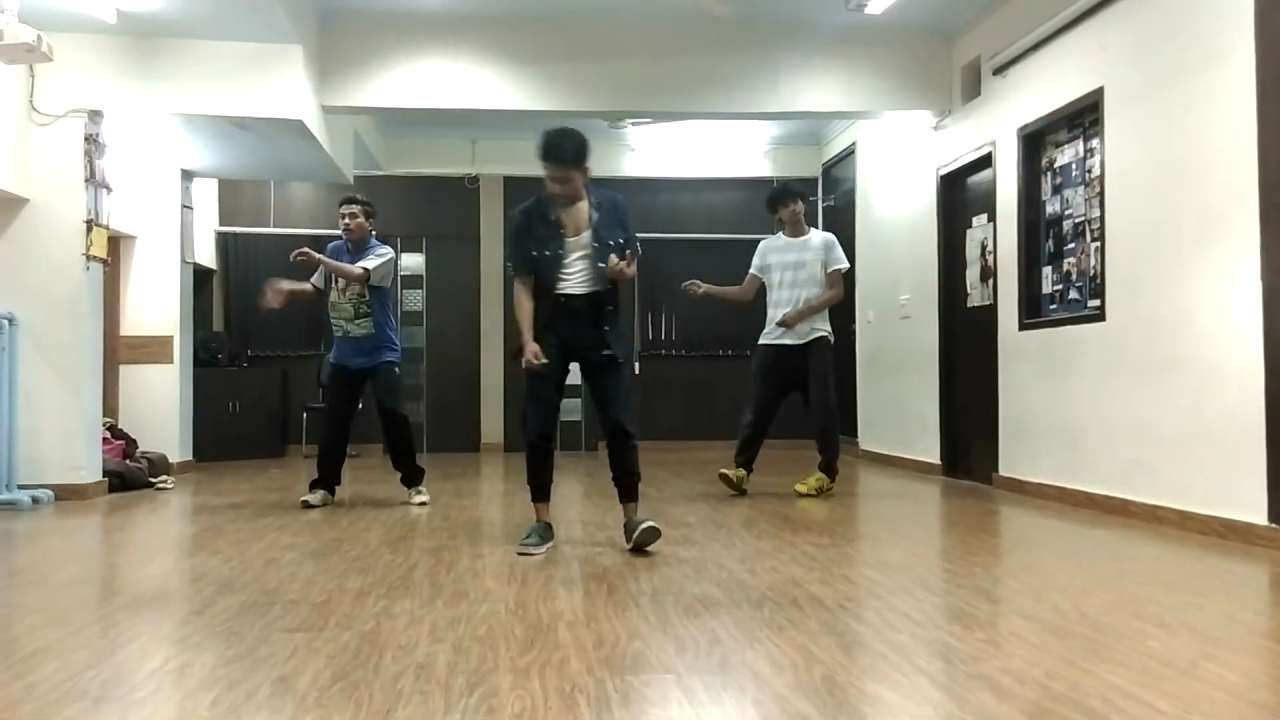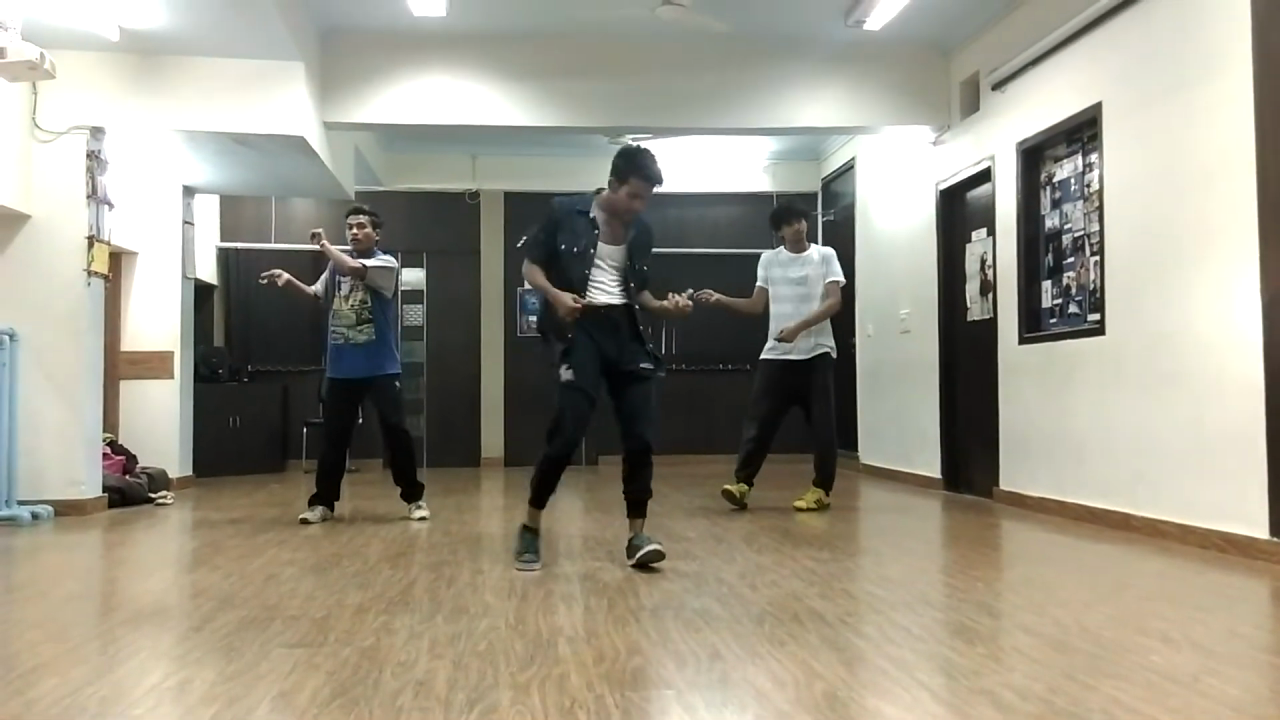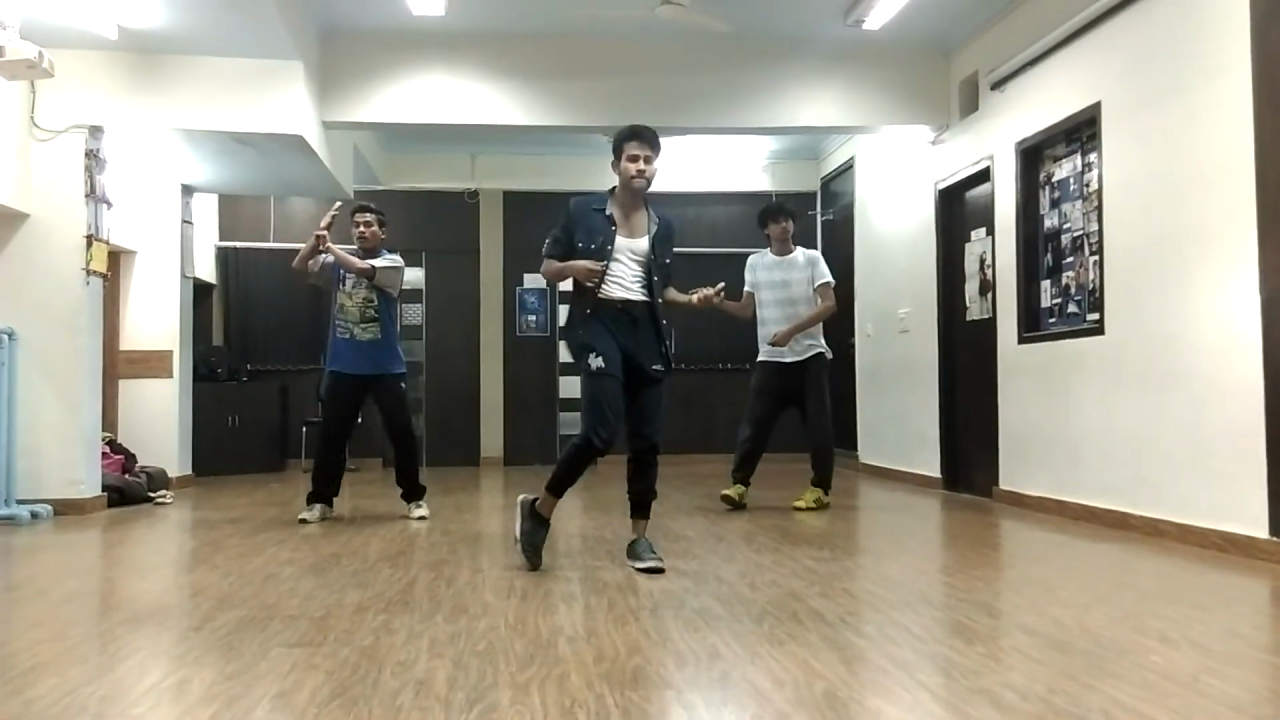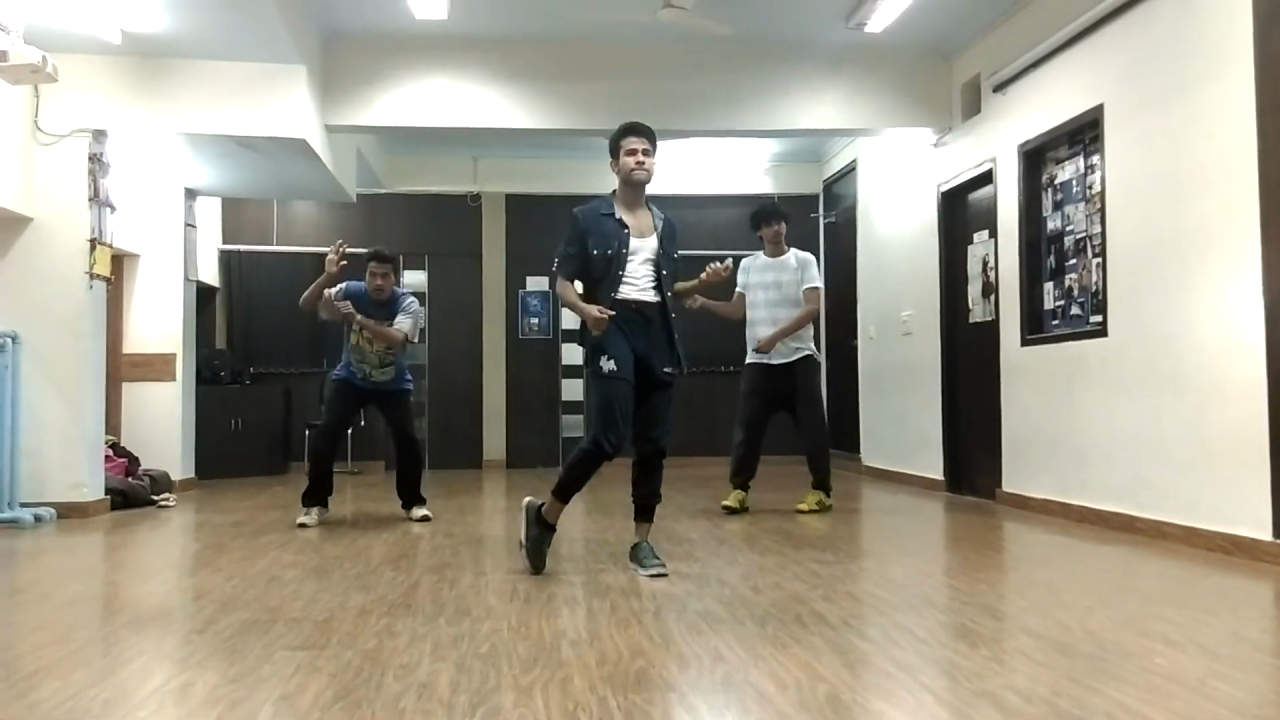
dt=0.4s
person 1, frame 1
left shoulder: (613, 207)
right shoulder: (527, 217)
left elbow: (631, 263)
right elbow: (523, 284)
left wrist: (623, 271)
right wrist: (528, 339)
left hip: (599, 323)
right hip: (552, 324)
left knee: (617, 423)
right knee: (539, 428)
left ankle: (632, 519)
right ankle: (542, 522)
person 1, frame 2
left shoulder: (641, 231)
right shoulder: (564, 213)
right elbow: (529, 264)
left wrist: (663, 305)
right wrist: (554, 294)
left hip: (627, 333)
right hip: (581, 330)
left knee: (640, 438)
right knee: (566, 434)
left ankle: (637, 536)
right ankle: (531, 527)
person 1, frame 3
left shoulder: (663, 226)
right shoulder: (583, 212)
right elbow: (547, 266)
left wrist: (691, 300)
right wrist: (571, 267)
left hip: (646, 330)
right hip: (600, 322)
left knee: (647, 440)
right knee: (601, 430)
left ankle: (639, 538)
right ankle: (538, 509)
person 1, frame 4
left shoulder: (665, 225)
right shoulder: (588, 218)
right elbow: (562, 281)
left wrist: (700, 283)
right wrist: (584, 308)
left hip: (657, 332)
right hip: (612, 328)
left knee: (653, 444)
right knee: (609, 436)
left ankle: (641, 542)
right ankle: (544, 513)
person 2, frame 1
left shoulder: (825, 241)
right shoulder: (767, 247)
left elbow: (836, 291)
right elbow: (745, 292)
left wrist: (801, 313)
right wrist: (707, 290)
left hip: (814, 338)
right hip: (774, 340)
left knee: (823, 407)
right knee: (757, 407)
left ankle: (826, 473)
right ankle: (741, 469)
person 2, frame 2
left shoulder: (825, 256)
right shoulder: (769, 259)
left elbow: (834, 302)
right elbow: (757, 305)
left wrist: (798, 327)
right wrist: (719, 299)
left hip: (817, 353)
right hip: (776, 354)
left knee: (822, 424)
right knee: (759, 420)
left ankle: (821, 488)
right ankle: (742, 483)
person 2, frame 3
left shoulder: (811, 258)
right shoulder: (755, 263)
left elbow: (829, 304)
right elbow: (747, 310)
left wrist: (791, 331)
right wrist: (717, 301)
left hip: (809, 355)
right hip: (770, 357)
left knee: (818, 425)
right knee: (754, 422)
left ankle: (820, 488)
right ankle: (740, 484)
person 2, frame 4
left shoulder: (804, 260)
right shoulder: (747, 265)
left elbow: (813, 308)
right elbow: (736, 310)
left wrist: (775, 336)
right wrist: (702, 302)
left hip: (799, 358)
right hip: (759, 361)
left knee: (813, 426)
right knee: (747, 427)
left ankle: (821, 491)
right ankle: (739, 490)
person 3, frame 1
left shoulder: (383, 254)
right shoulder: (334, 250)
left elbow: (357, 275)
right elbow: (317, 288)
left wrist: (320, 259)
right wrist: (287, 288)
left hip: (380, 353)
right hip: (344, 355)
left knee: (392, 413)
right knee: (335, 420)
left ankle: (414, 482)
right ankle: (324, 486)
person 3, frame 2
left shoulder: (386, 264)
right shoulder: (337, 263)
left elbow: (354, 270)
right elbow: (317, 295)
left wrist: (324, 246)
right wrist: (289, 280)
left hip: (380, 367)
right hip: (340, 368)
left knee: (395, 430)
right knee: (334, 435)
left ankle: (414, 498)
right ankle: (323, 502)
person 3, frame 3
left shoulder: (393, 263)
right shoulder: (339, 261)
left elbow: (362, 269)
right elbow: (299, 267)
left wrist: (329, 247)
right wrist: (318, 235)
left hip: (386, 366)
right hip: (343, 364)
left knee: (401, 430)
right knee: (332, 432)
left ankle: (414, 498)
right ankle: (321, 500)
person 3, frame 4
left shoulder: (407, 303)
right shoulder: (350, 292)
left elbow: (396, 339)
right elbow: (306, 305)
left wrist: (359, 319)
right wrist: (328, 276)
left hip: (393, 384)
right hip: (350, 379)
left knee: (407, 438)
right knee: (326, 432)
left ankle: (413, 501)
right ankle: (315, 503)
